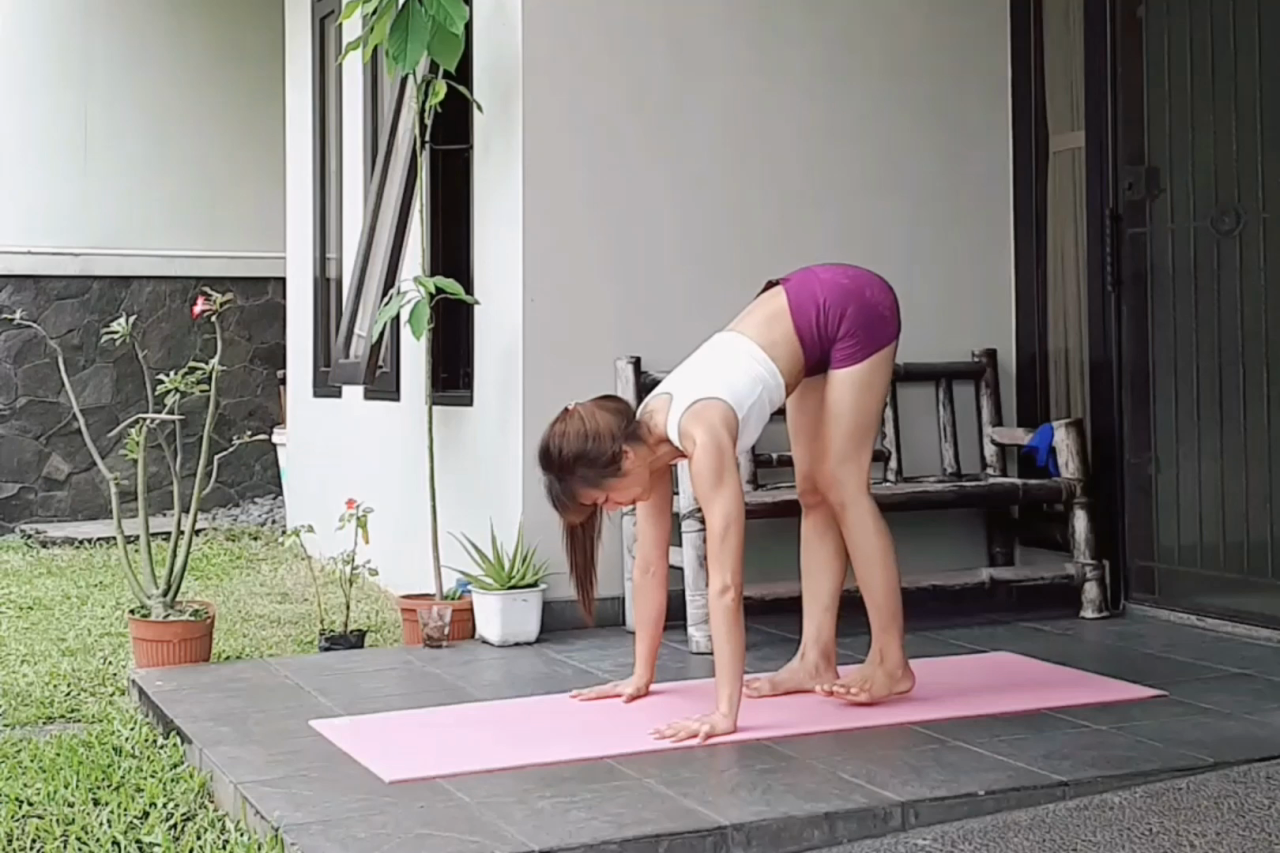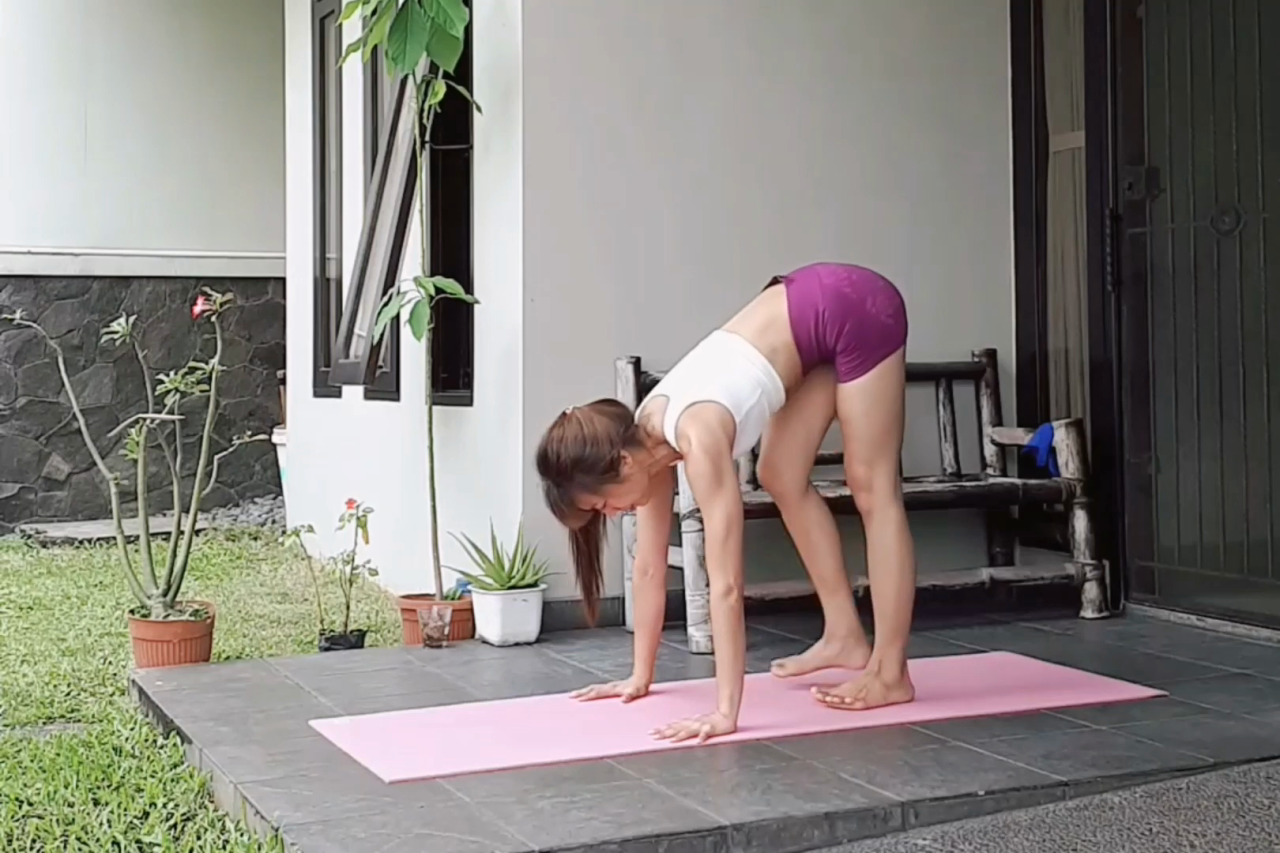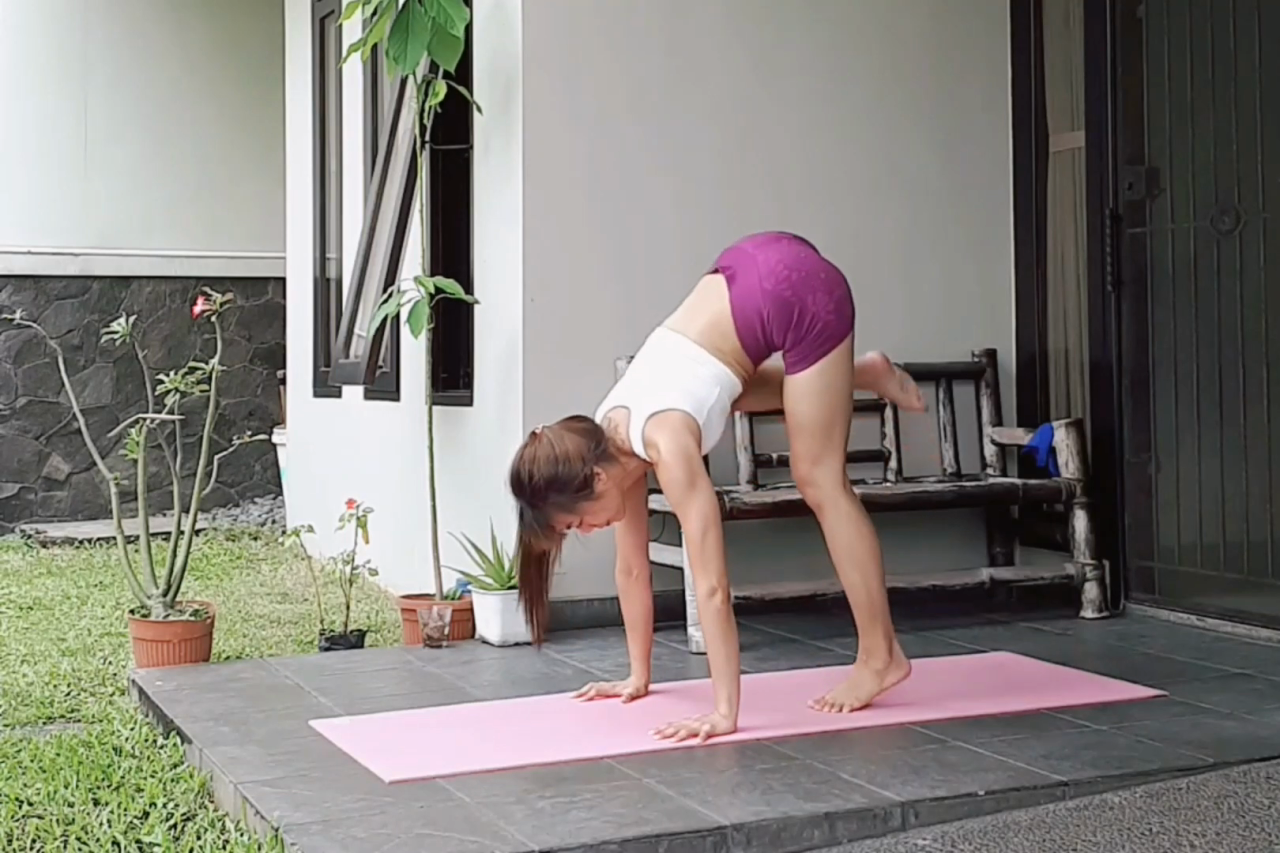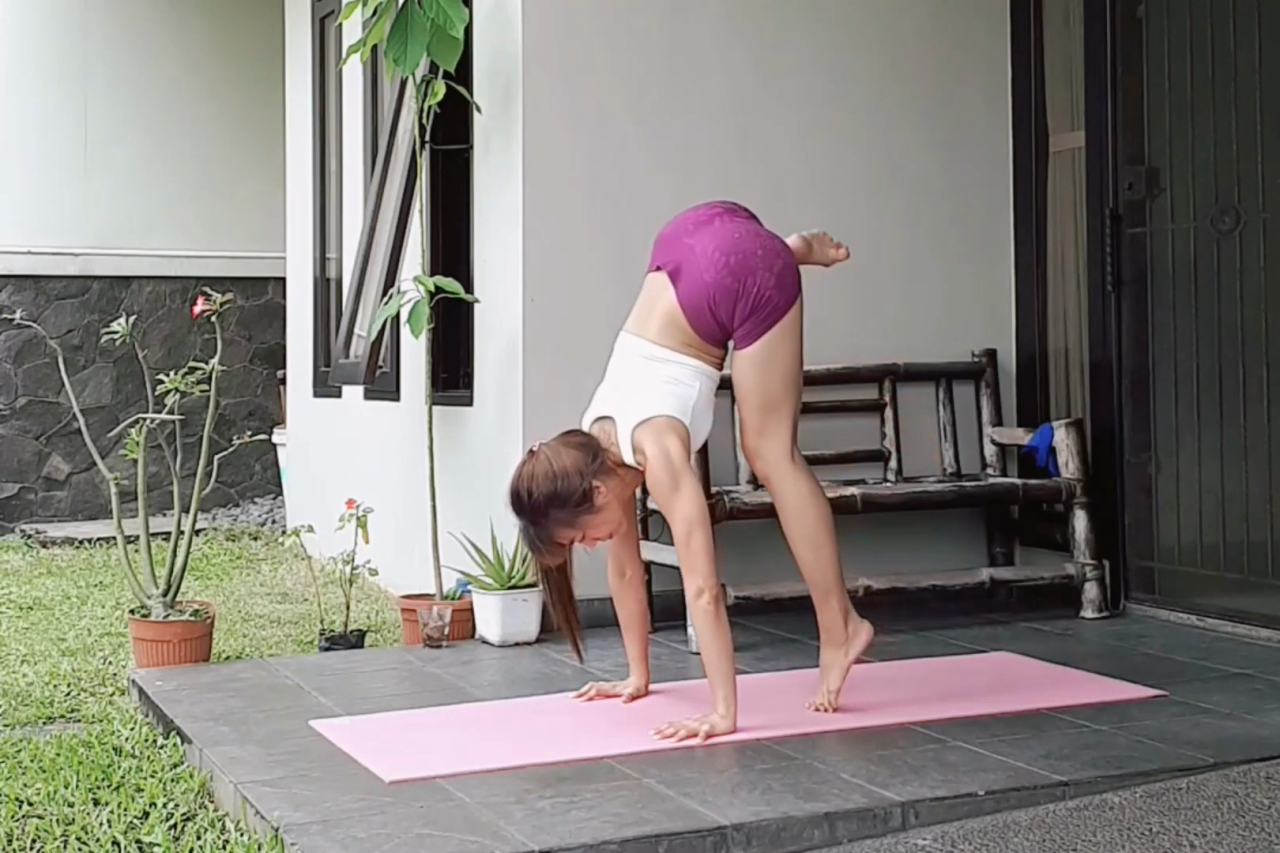
dt=0.5s
person 1, frame 1
left shoulder: (699, 433)
right shoulder: (647, 432)
left elbow: (724, 582)
right elbow: (650, 566)
left wrist: (725, 711)
right wrist: (640, 675)
left hip: (854, 306)
right hip: (809, 312)
left knee: (841, 485)
right knee: (814, 492)
left ankle: (891, 663)
right ankle: (816, 660)
person 1, frame 2
left shoulder: (695, 435)
right shoulder: (646, 435)
left elbow: (725, 584)
right elbow: (649, 566)
left wrist: (726, 712)
right wrist: (640, 676)
left hip: (854, 307)
right hip: (813, 307)
left knee: (870, 487)
right knee: (782, 481)
left ankle: (891, 673)
right ankle: (845, 634)
person 1, frame 3
left shoulder: (663, 441)
right shoulder: (610, 440)
left elbow: (710, 586)
right elbow: (631, 568)
left wrist: (725, 712)
right wrist: (637, 677)
left hip: (800, 290)
right hip: (752, 273)
left knee: (818, 479)
right ankle: (863, 374)
person 1, frame 4
left shoulder: (651, 448)
right shoulder: (596, 447)
left elbow: (702, 589)
right elbow: (624, 569)
left wrist: (724, 712)
right wrist: (638, 676)
left hip: (744, 269)
left knee: (772, 457)
left ankle: (840, 628)
right ankle: (790, 247)
